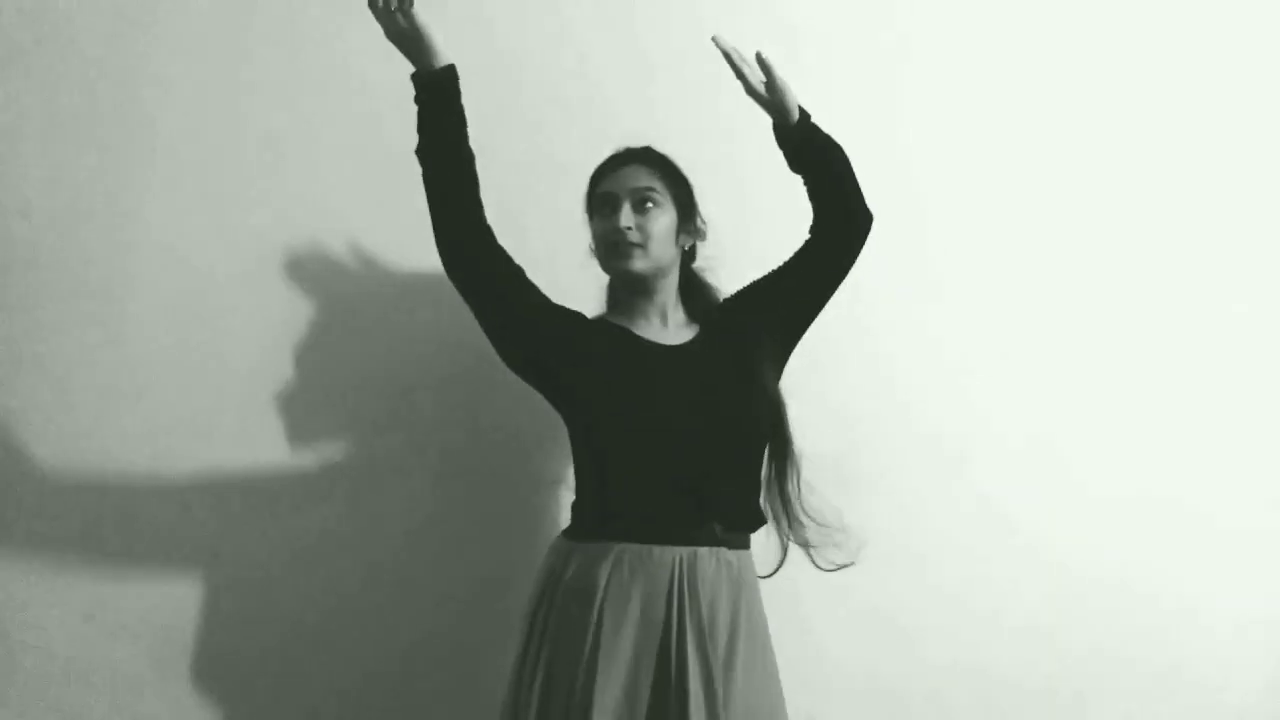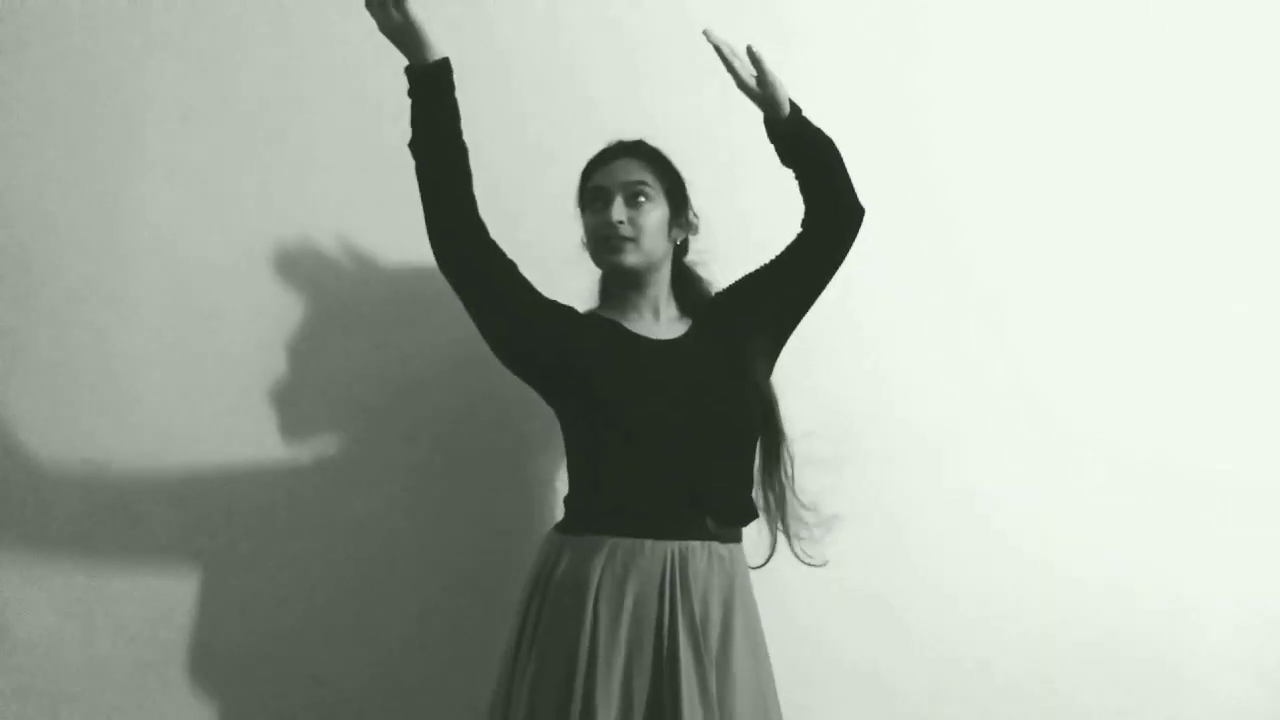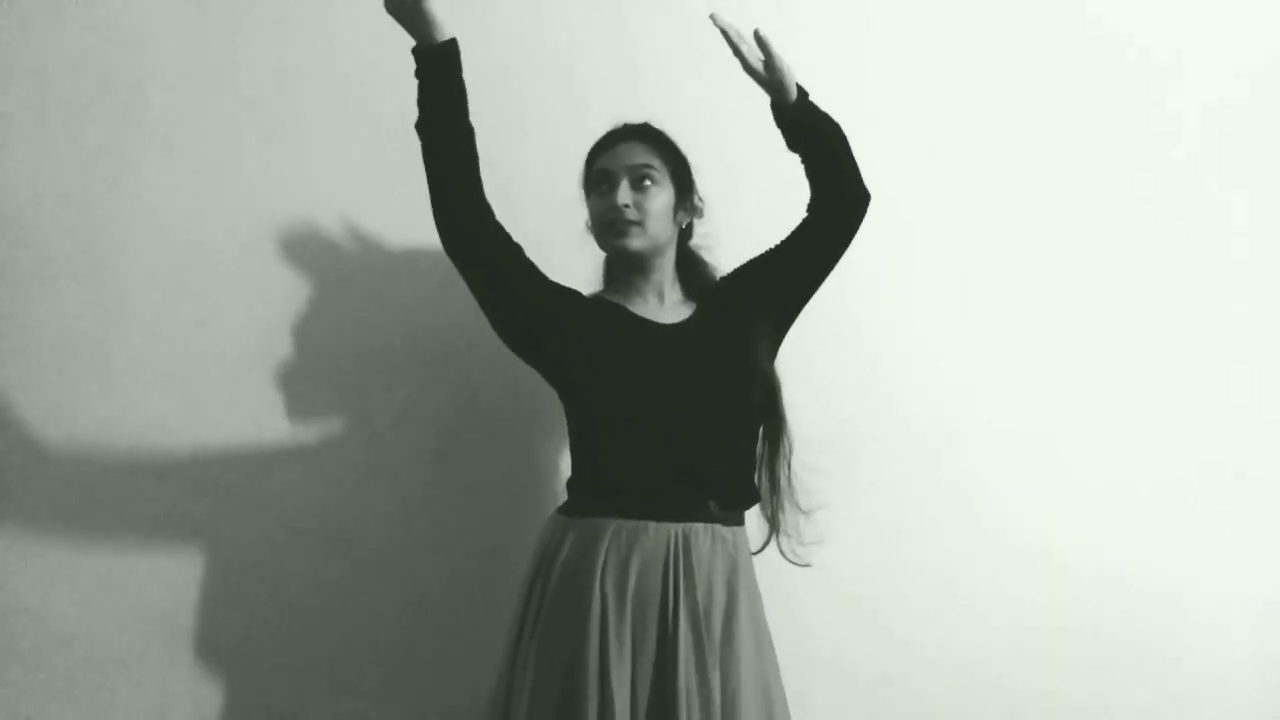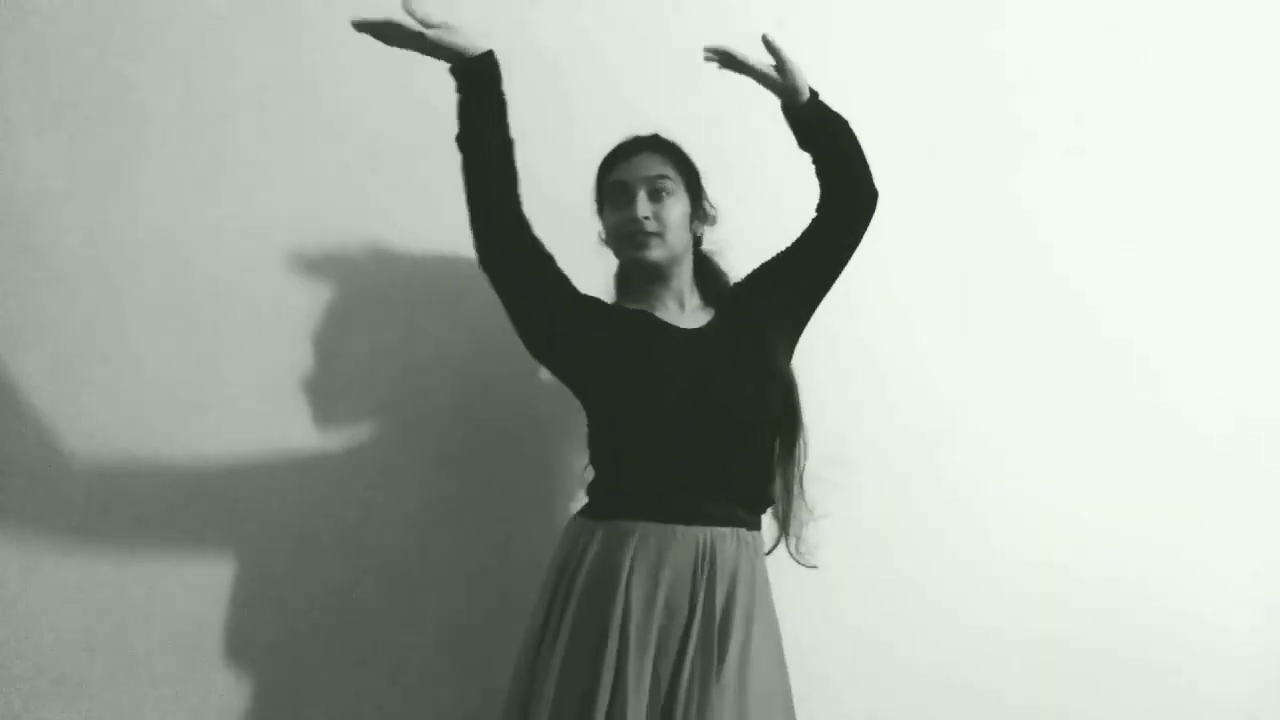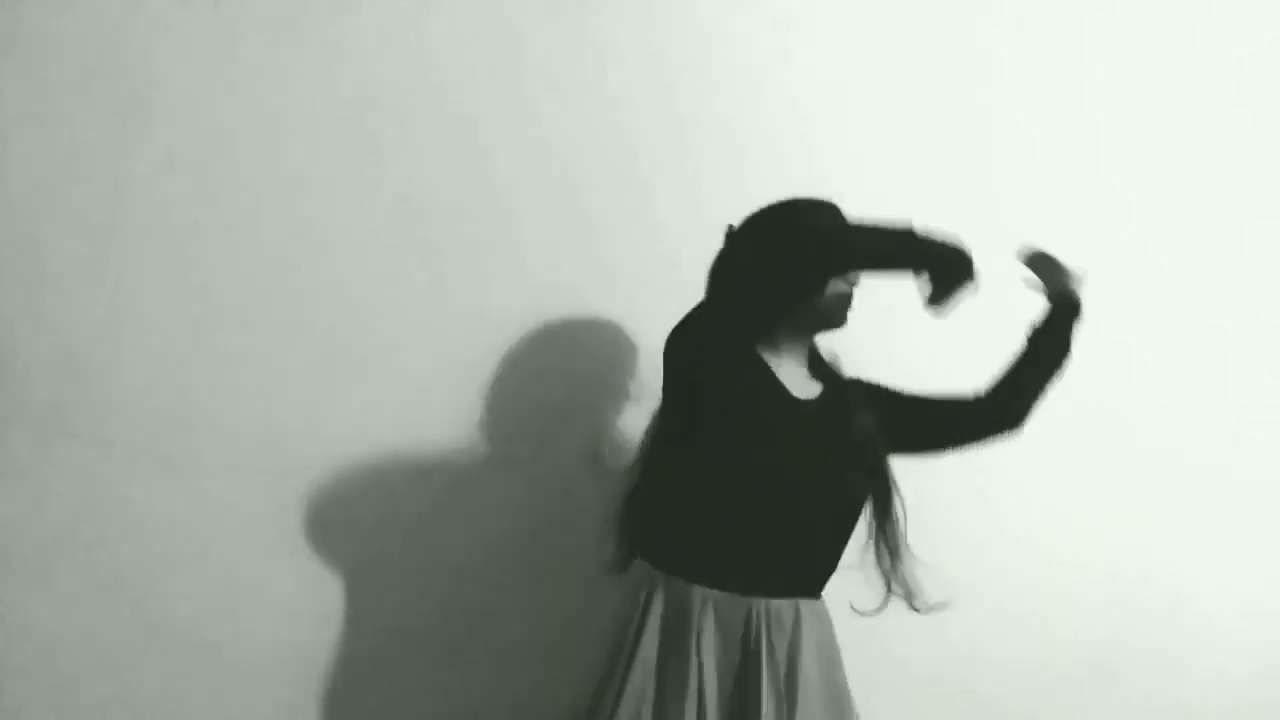
dt=0.5s
person 1, frame 1
left shoulder: (746, 331)
right shoulder: (572, 344)
left elbow: (846, 222)
right elbow: (465, 239)
left wrist: (789, 118)
right wrist: (434, 75)
left hip: (715, 603)
right hip: (598, 597)
person 1, frame 2
left shoulder: (738, 326)
right shoulder: (563, 338)
left elbow: (837, 216)
right elbow: (458, 235)
left wrist: (781, 114)
right wrist: (428, 70)
left hip: (707, 596)
right hip: (590, 591)
person 1, frame 3
left shoulder: (741, 311)
right shoulder: (568, 321)
left elbow: (843, 201)
right elbow: (464, 217)
left wrist: (788, 98)
left hip: (710, 582)
right hip: (594, 578)
person 1, frame 4
left shoulder: (761, 315)
right shoulder: (591, 332)
left elbow: (851, 200)
right elbow: (501, 228)
left wrist: (798, 99)
right wrist: (476, 70)
left hip: (724, 586)
right hip: (616, 579)
person 1, frame 5
left shoulder: (859, 407)
right shoulder: (711, 357)
left elbow: (995, 412)
right elbow: (825, 248)
left wrist: (1060, 314)
right wrist: (943, 260)
left hip: (794, 643)
right hip: (695, 633)
